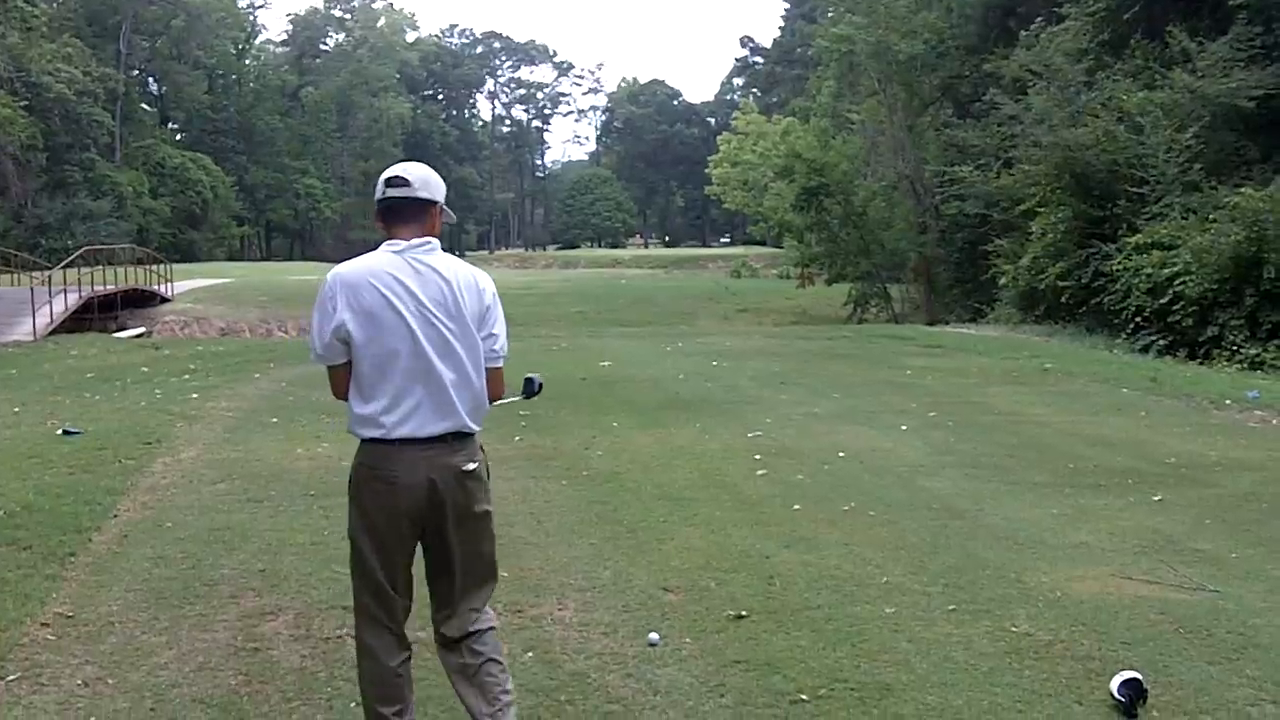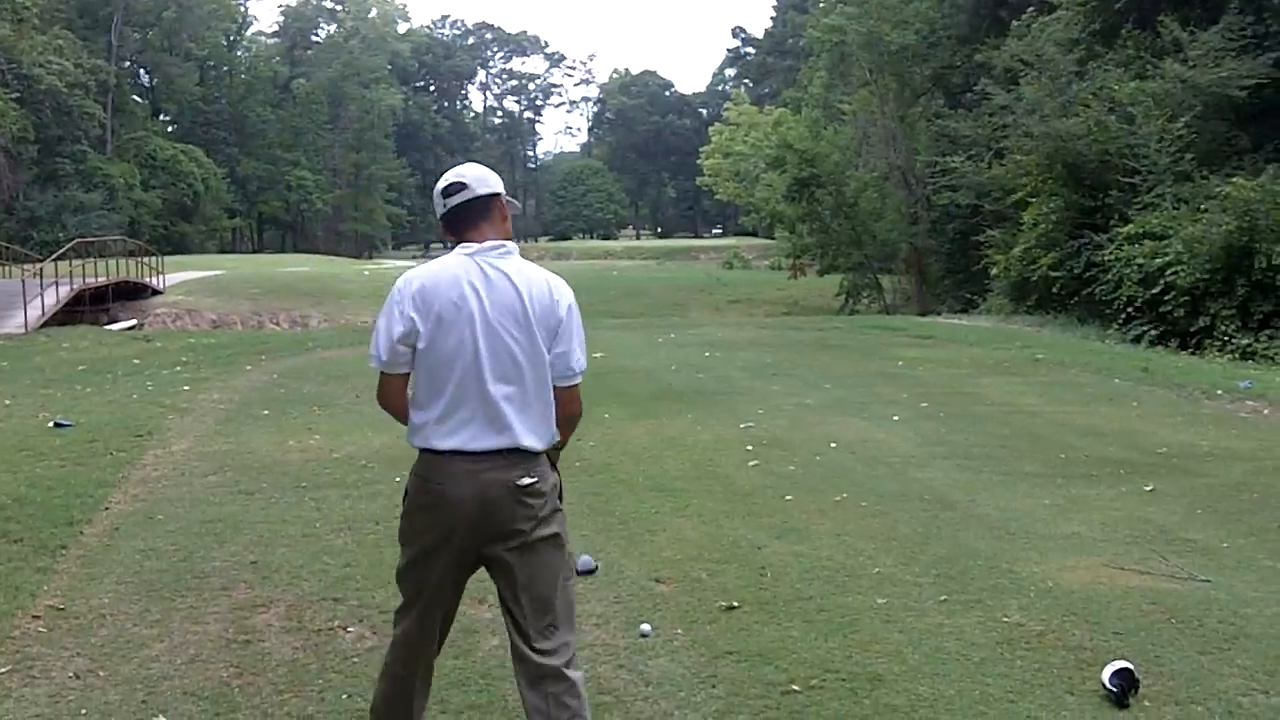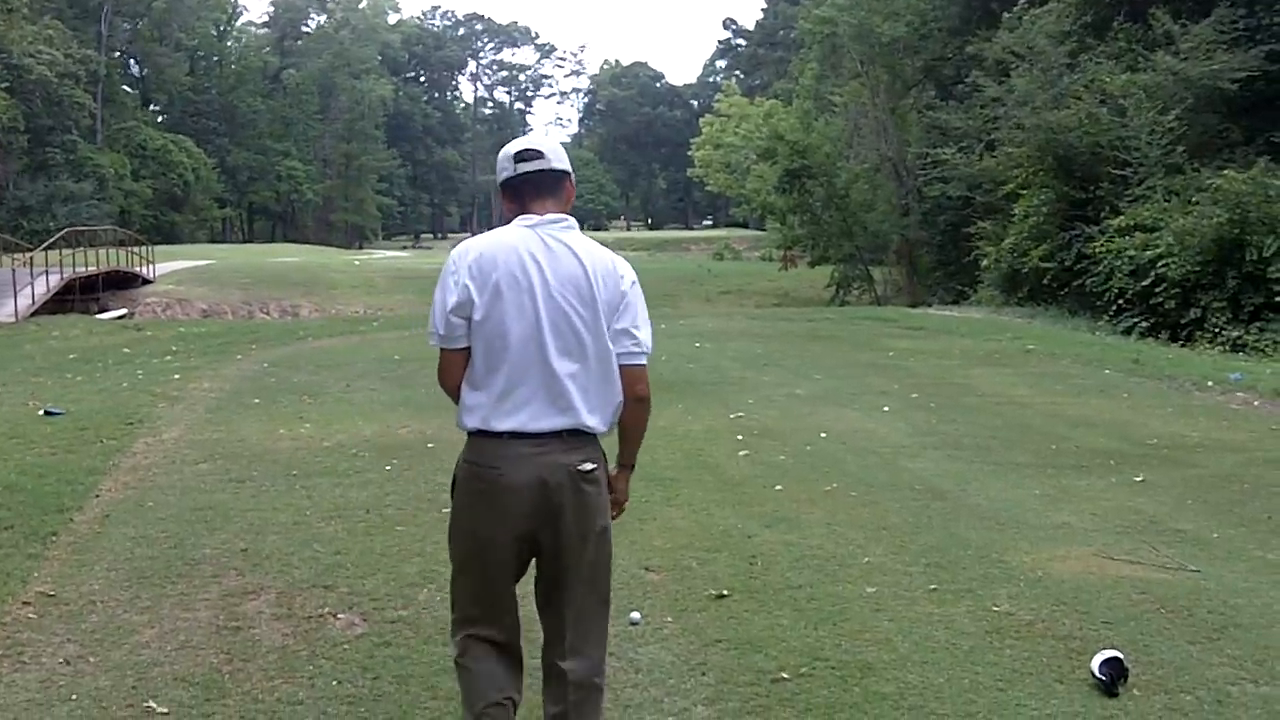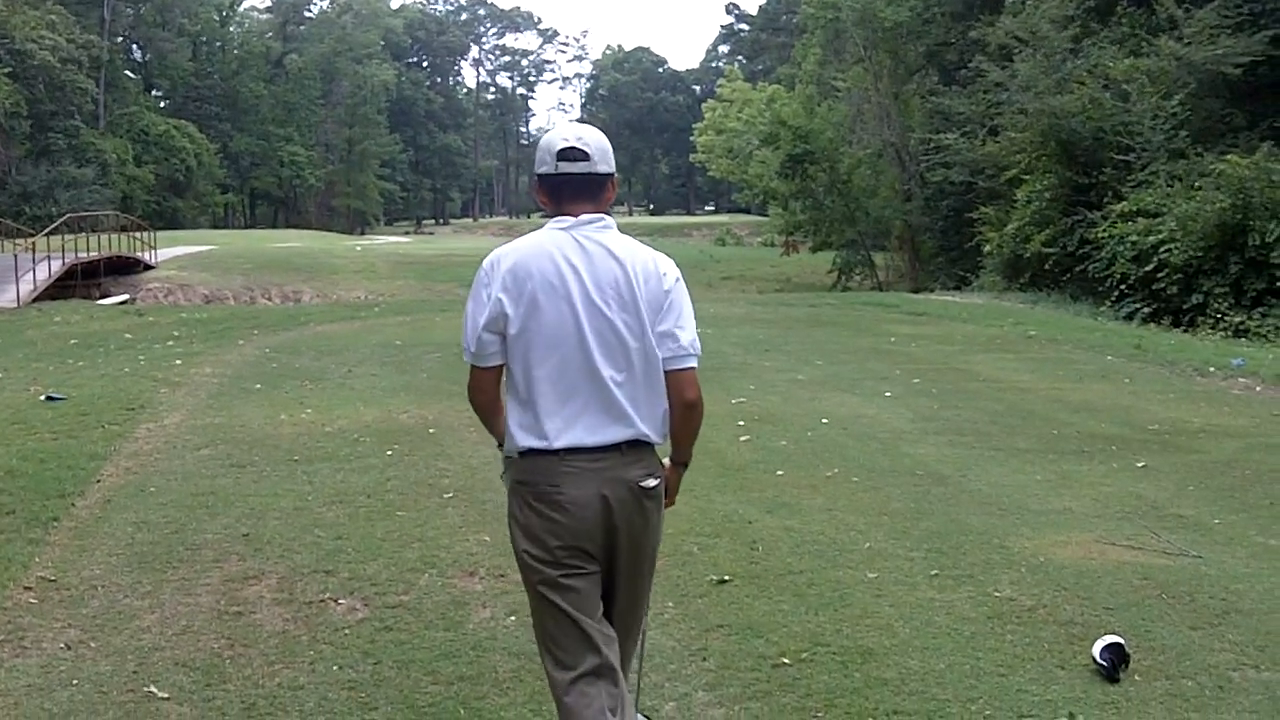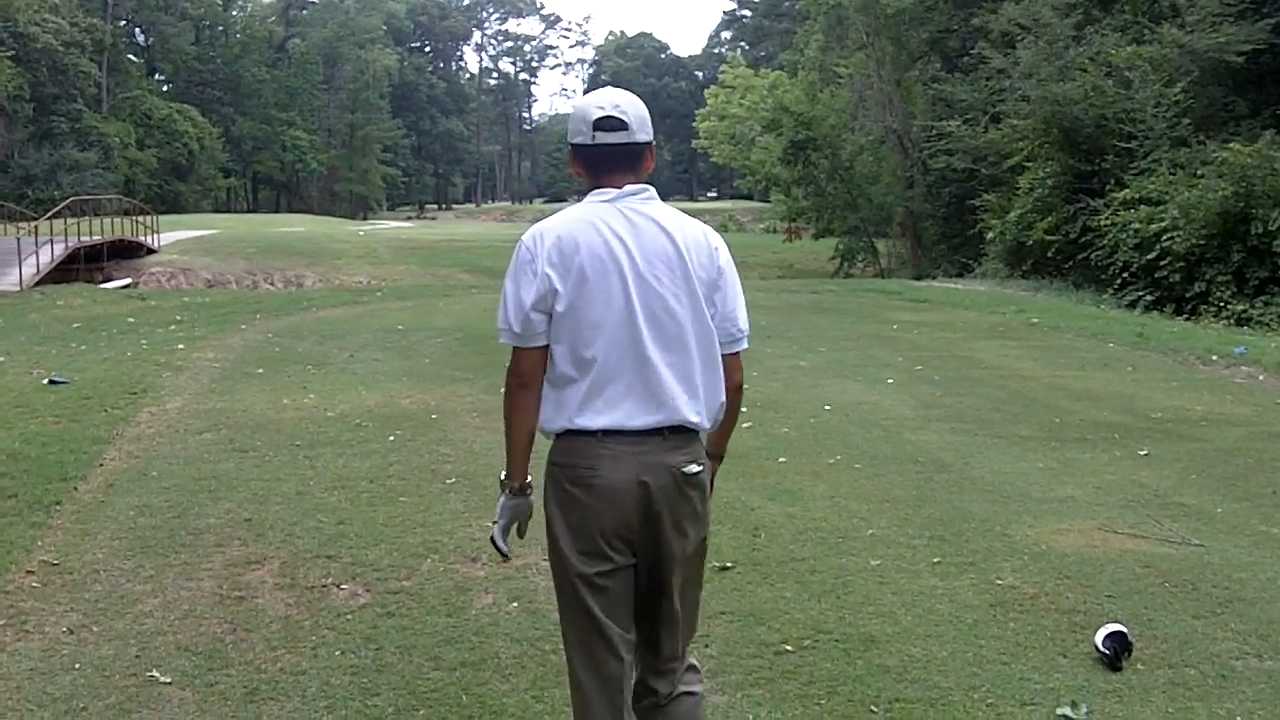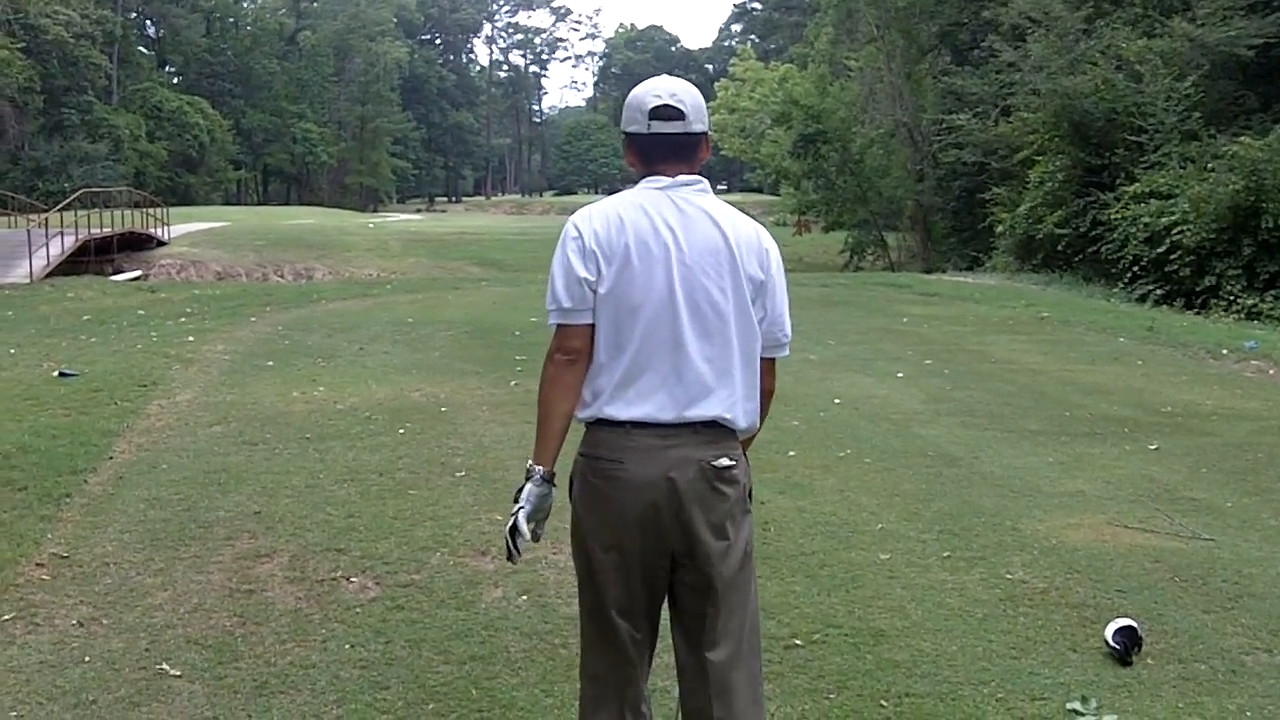
dt=0.3s
person 1, frame 1
left shoulder: (344, 281)
right shoulder: (473, 281)
left elbow: (340, 385)
right elbow: (492, 388)
left hip: (385, 468)
right hip: (458, 464)
left knee: (380, 619)
right knee: (468, 615)
person 1, frame 2
left shoulder: (416, 286)
right shoulder: (550, 289)
left elbow: (391, 397)
right elbow: (569, 405)
left hip: (441, 481)
right hip: (523, 482)
left knee: (418, 628)
right knee: (549, 645)
person 1, frame 3
left shoulder: (471, 257)
right shoulder: (611, 268)
left elbow: (451, 374)
right elbow: (636, 390)
right wrist: (624, 468)
left hip: (492, 465)
right hip: (578, 466)
left knee: (484, 632)
right knee: (578, 642)
person 1, frame 4
left shoulder: (506, 265)
right shoulder: (654, 268)
left elbow: (483, 389)
right elbow: (686, 395)
right wrist: (678, 465)
left hip: (548, 483)
right hip: (633, 476)
left knee: (582, 662)
right knee: (612, 646)
person 1, frame 5
left shoulder: (547, 243)
right shoulder: (702, 241)
left elbow: (527, 375)
right elbow: (732, 377)
left wrist: (515, 481)
right wrist: (712, 459)
left hip: (587, 468)
right hip: (679, 465)
left knee: (602, 655)
right knee: (672, 650)
person 1, frame 6
left shoulder: (594, 226)
right shoulder: (752, 238)
left elbow: (569, 355)
right elbow: (763, 375)
left wrist: (540, 471)
left hip: (616, 460)
right hip: (712, 464)
left knee: (616, 652)
right knee: (724, 657)
